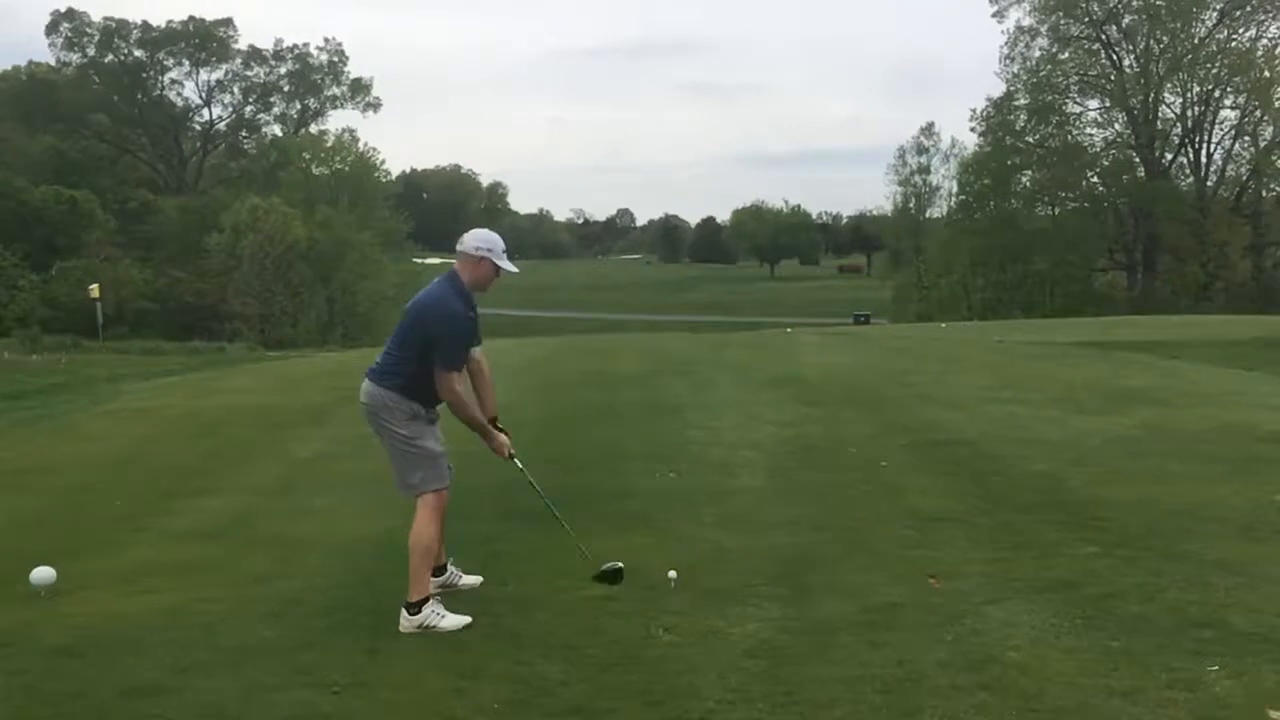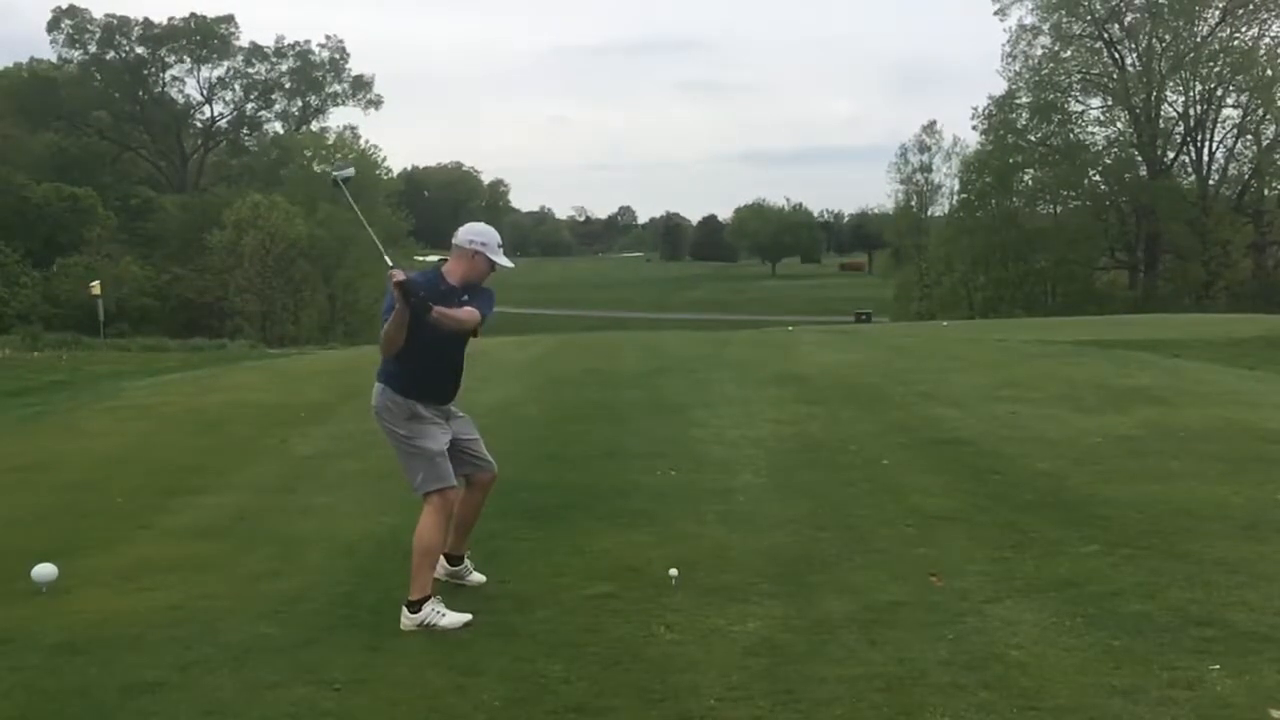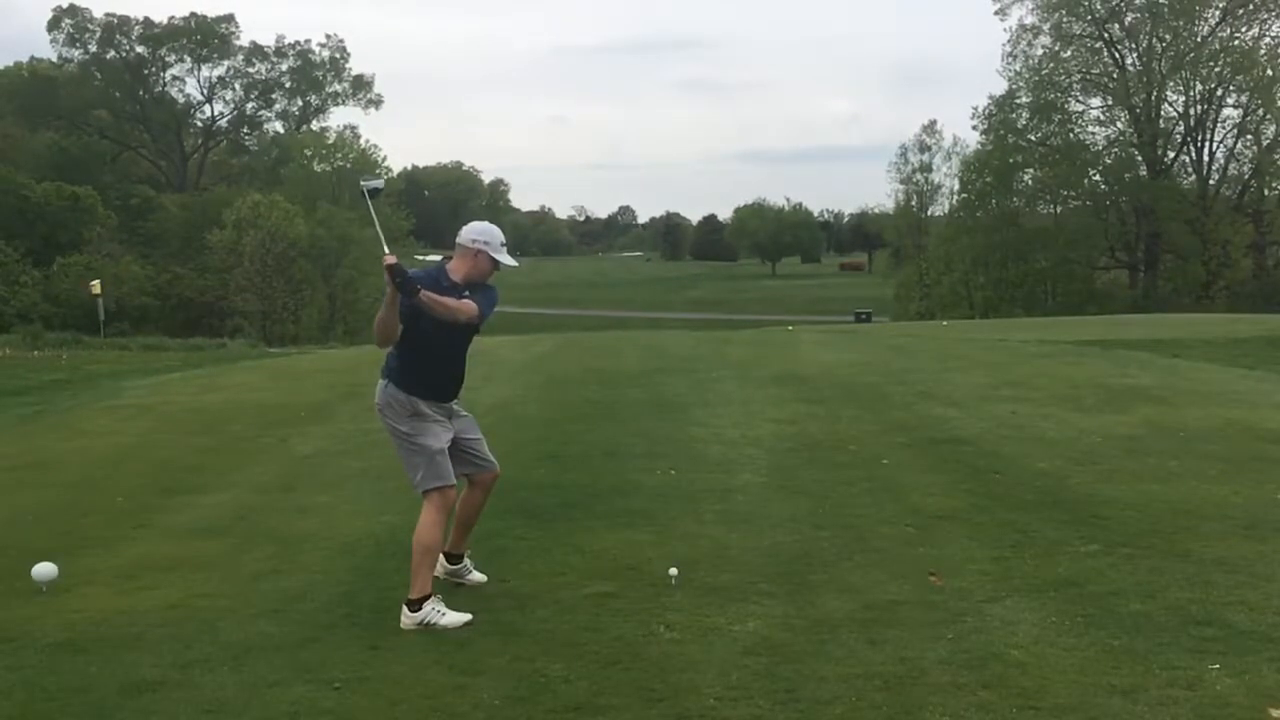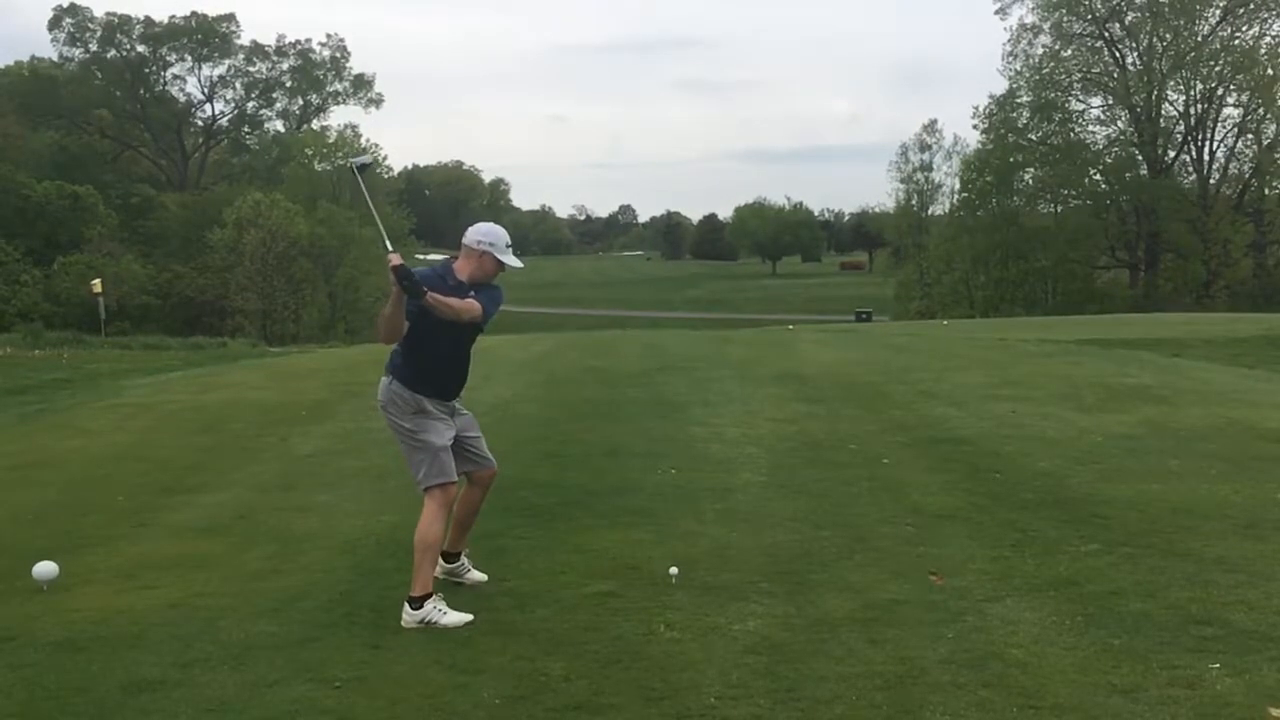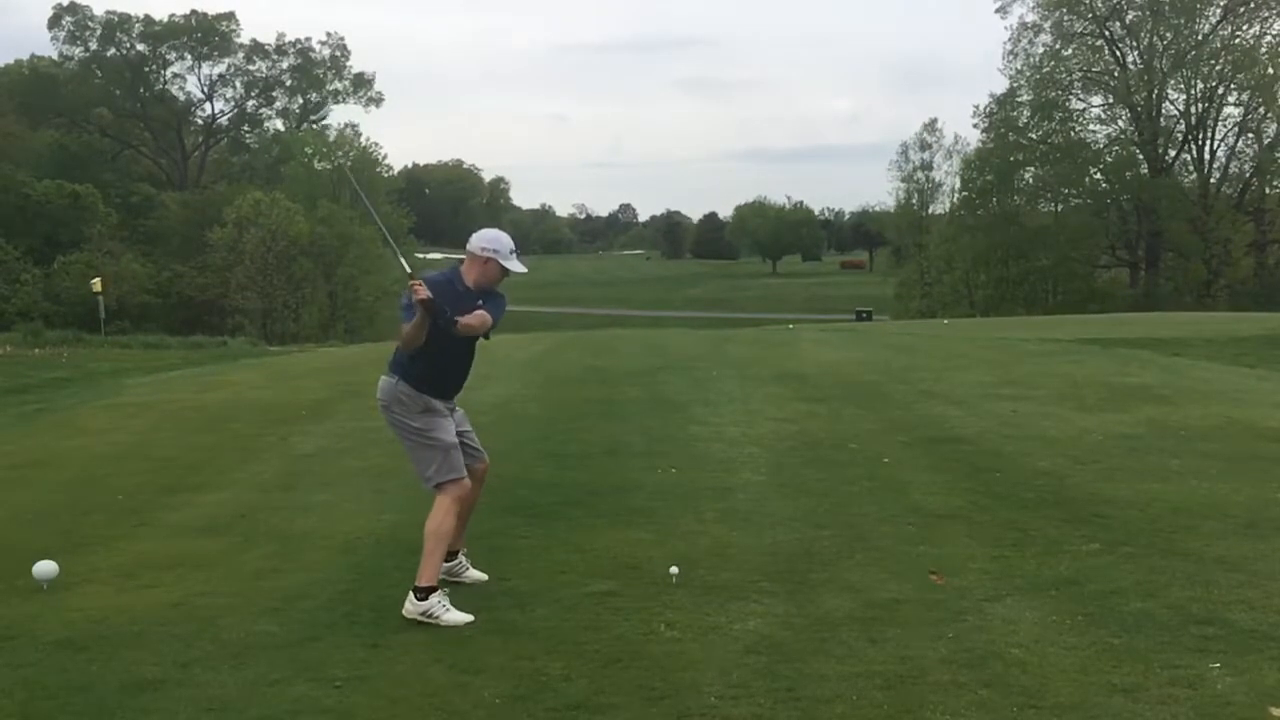
dt=0.7s
person 1, frame 1
left shoulder: (460, 300)
right shoulder: (444, 306)
left elbow: (477, 362)
right elbow: (450, 386)
left wrist: (495, 422)
right wrist: (488, 432)
left hip: (411, 401)
right hip: (394, 401)
left knee: (439, 484)
right knee: (433, 495)
left ankle: (438, 571)
right ankle: (417, 608)
person 1, frame 2
left shoulder: (479, 295)
right shoulder: (413, 286)
left elbow: (465, 321)
right elbow: (387, 349)
left wrist: (428, 310)
right wrist: (402, 307)
left hip: (441, 403)
right hip: (404, 404)
left knee: (483, 474)
right knee: (442, 496)
left ankle: (452, 560)
right ankle: (418, 606)
person 1, frame 3
left shoulder: (484, 293)
right shoulder: (416, 281)
left elbow: (461, 313)
right elbow: (383, 340)
left wrist: (416, 293)
right wrist: (394, 292)
left hip: (445, 402)
right hip: (406, 402)
left knee: (486, 474)
right knee: (441, 495)
left ankle: (453, 559)
right ankle: (418, 605)
person 1, frame 4
left shoulder: (488, 293)
right shoulder: (423, 278)
left elbow: (464, 312)
right elbow: (388, 335)
left wrist: (422, 294)
right wrist: (399, 290)
left hip: (445, 399)
right hip: (409, 398)
left knee: (484, 472)
right knee: (442, 491)
left ankle: (451, 558)
right ankle: (419, 604)
person 1, frame 5
left shoulder: (492, 298)
right shoulder: (430, 287)
left elbow: (478, 325)
right elbow: (407, 344)
left wrist: (448, 320)
right wrist: (422, 317)
left hip: (439, 397)
right hip: (409, 396)
left knee: (476, 467)
right knee: (455, 487)
left ankle: (450, 558)
right ankle: (424, 595)
